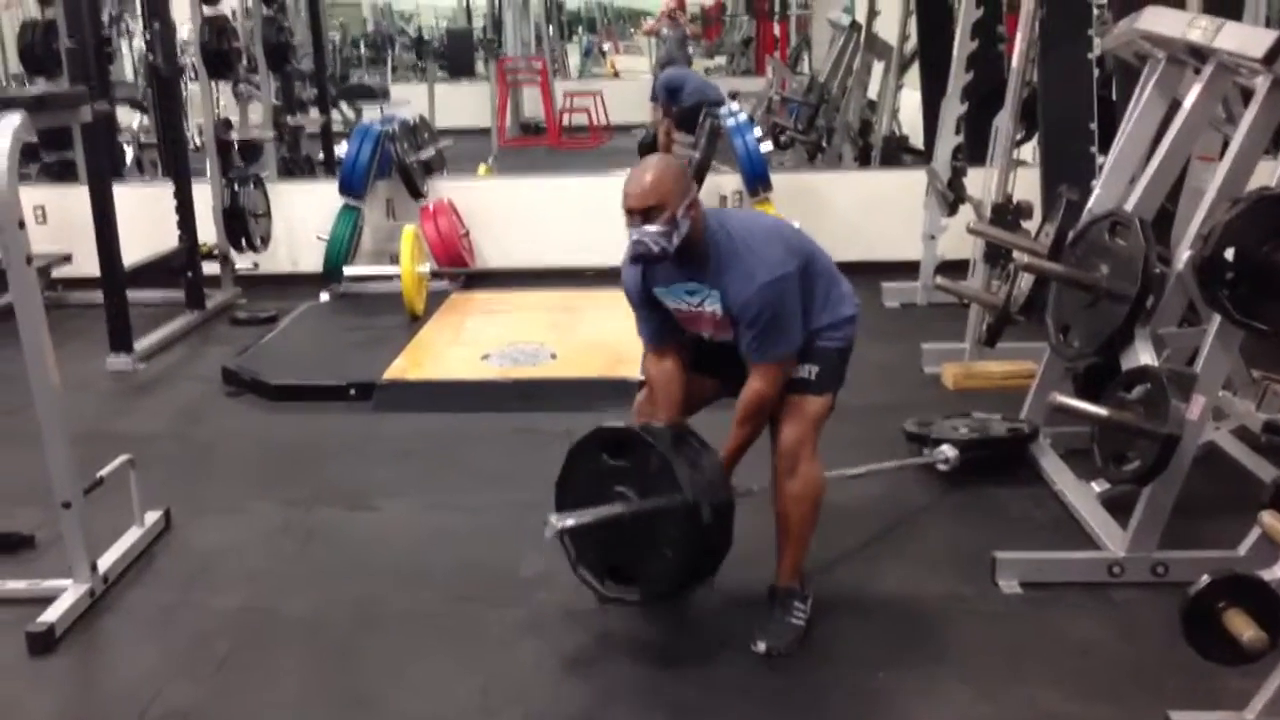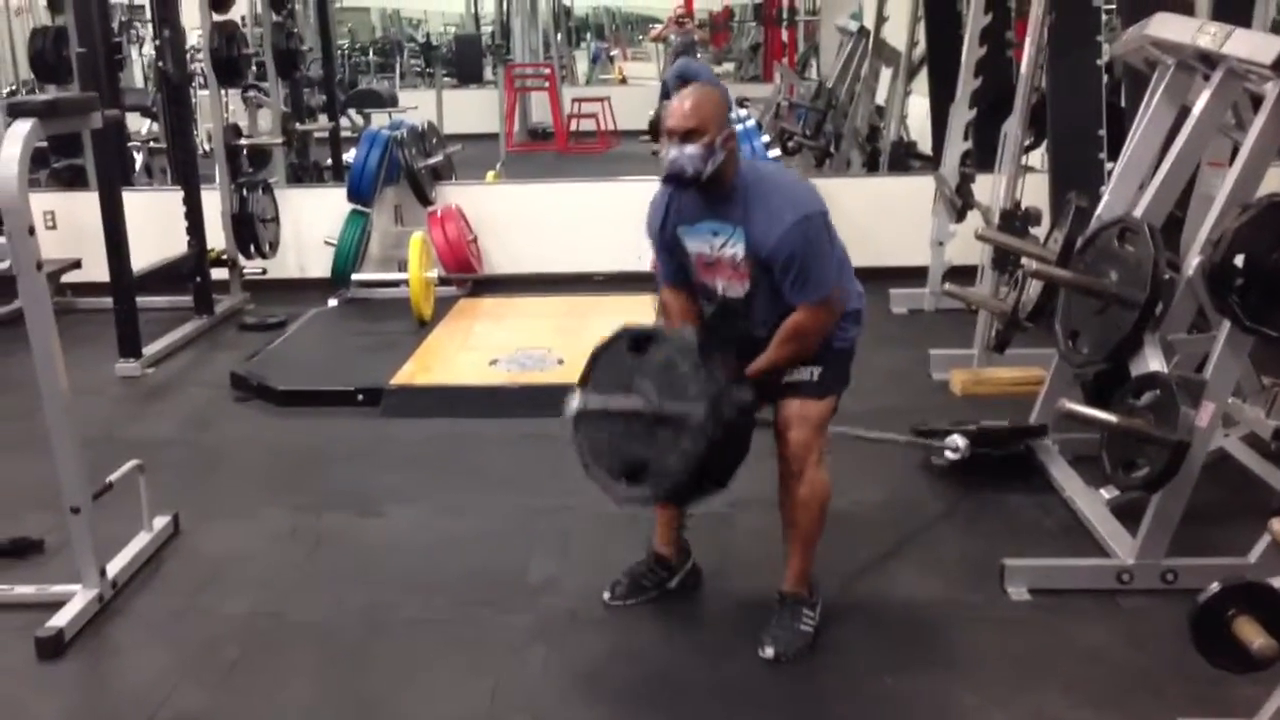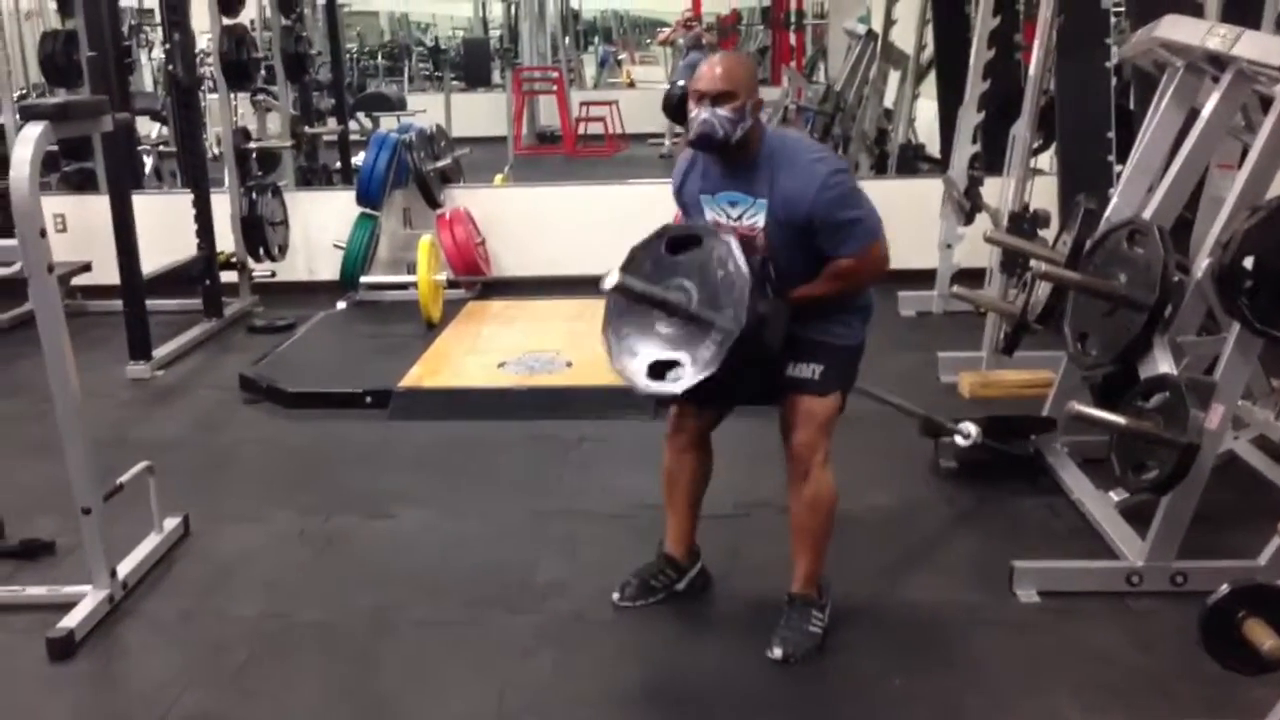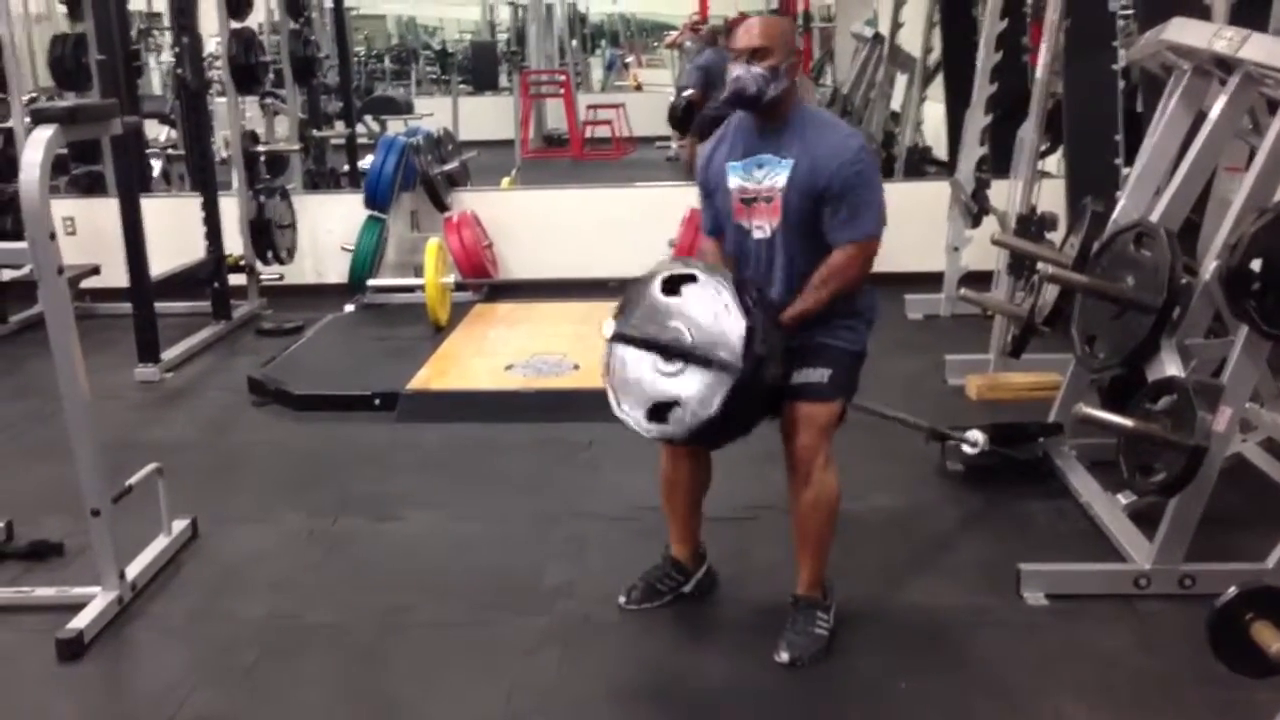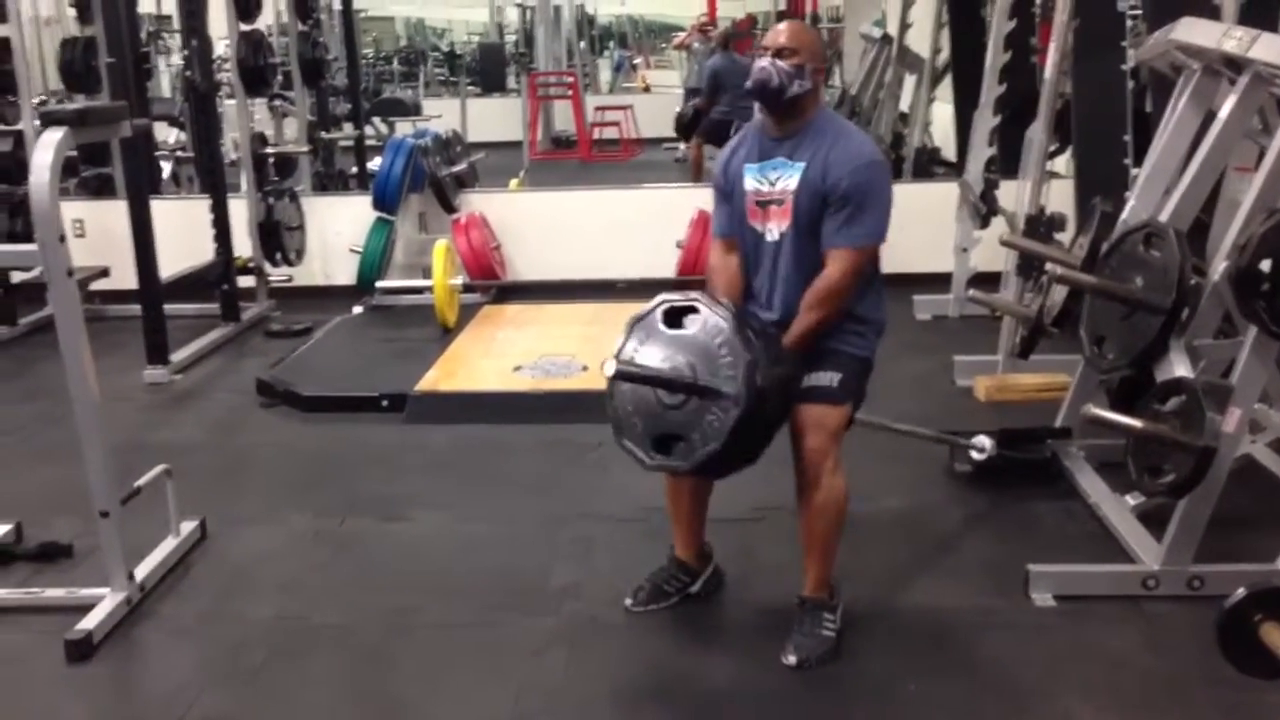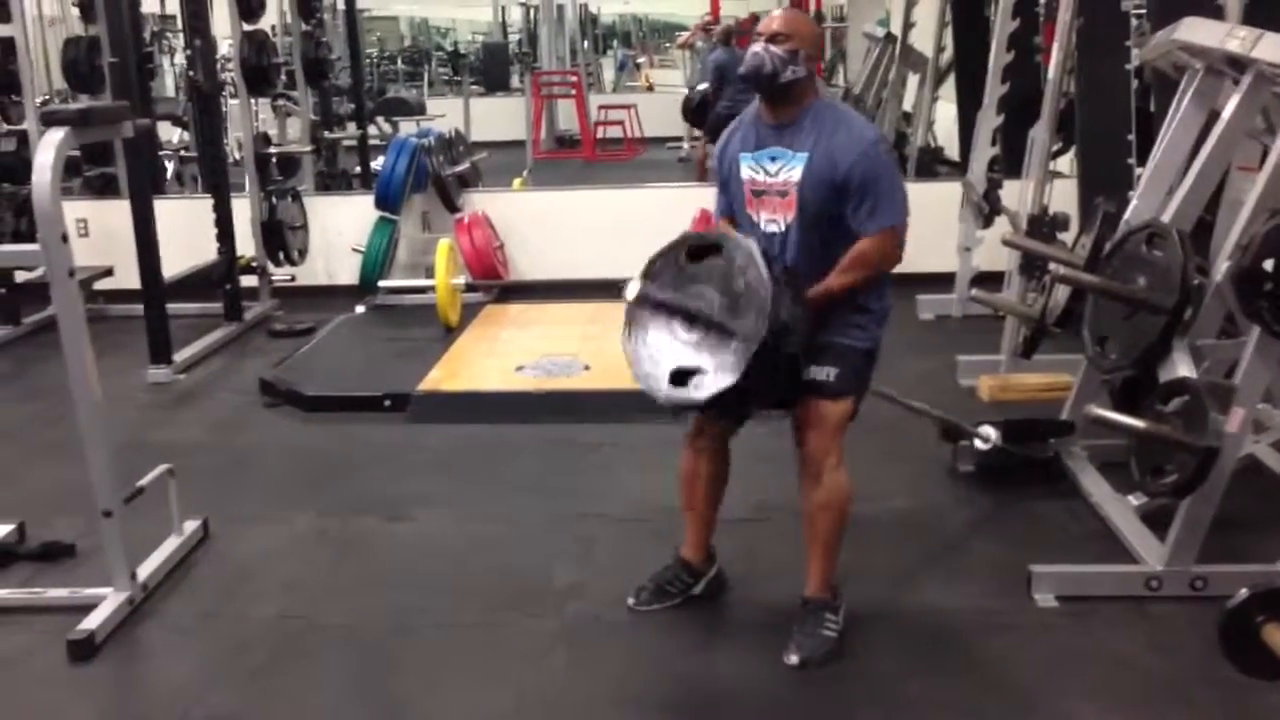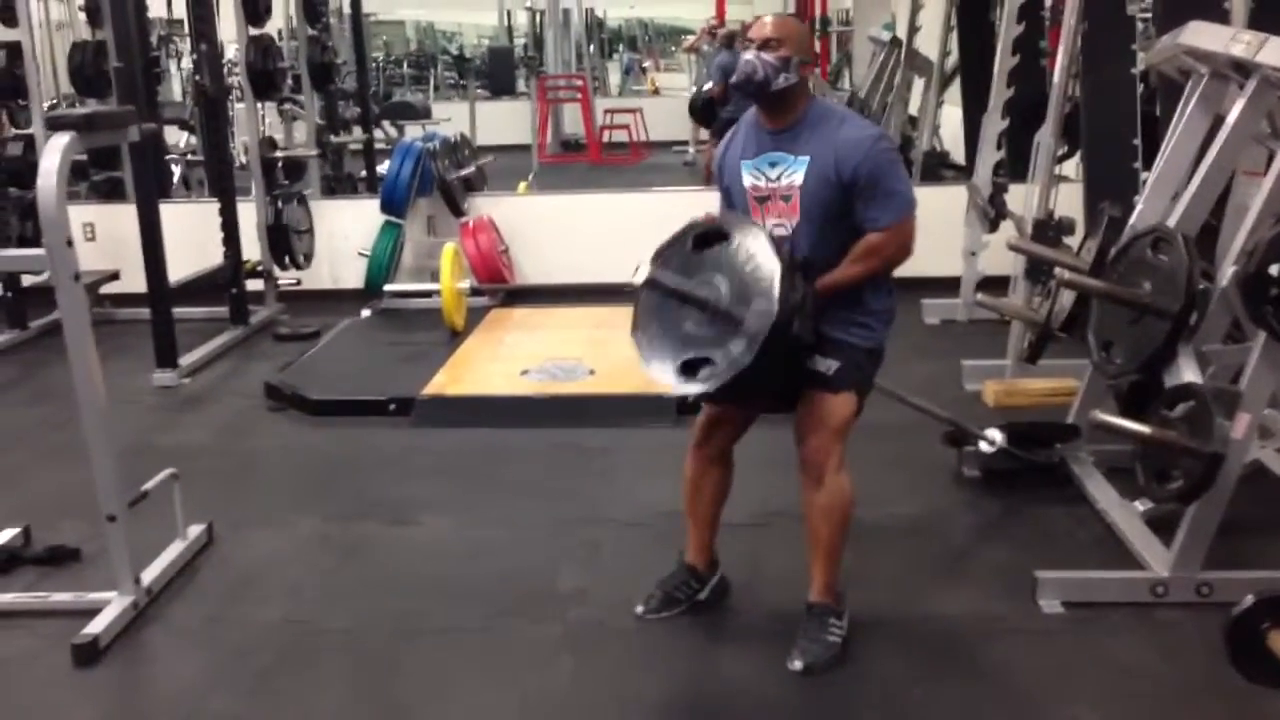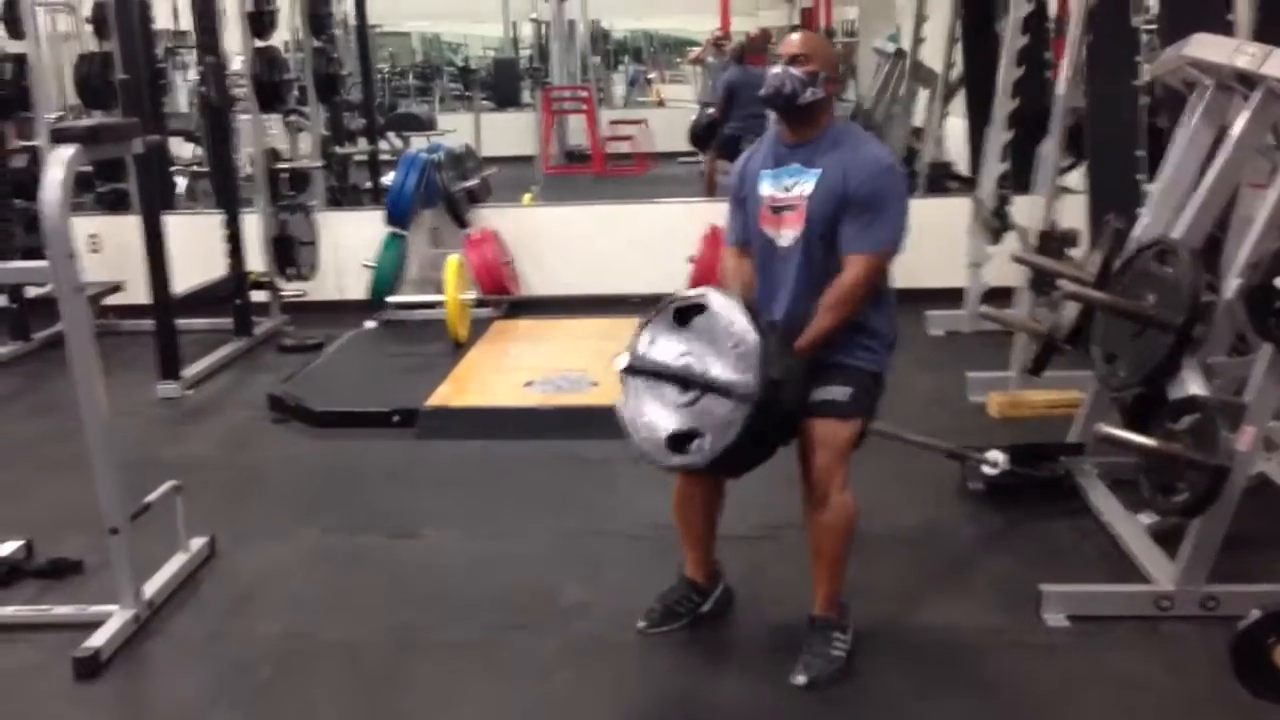
dt=0.3s
person 1, frame 1
left shoulder: (758, 266)
right shoulder: (641, 267)
left elbow: (765, 383)
right elbow: (663, 357)
left wrist: (721, 469)
left hip: (815, 328)
right hip: (720, 332)
left knee: (792, 442)
right knee: (649, 412)
left ankle: (790, 590)
person 1, frame 2
left shoulder: (785, 210)
right shoulder: (668, 204)
left elbow: (818, 315)
right elbow: (676, 292)
left wrist: (745, 384)
left hip: (813, 328)
right hip: (732, 324)
left knee: (798, 444)
left ankle: (798, 595)
right ankle: (670, 559)
person 1, frame 3
left shoulder: (811, 175)
right shoulder: (690, 169)
left elbow: (871, 261)
left wrist: (783, 301)
left hip: (821, 319)
left knee: (805, 446)
right knee: (683, 421)
left ankle: (808, 596)
right ankle: (679, 560)
person 1, frame 4
left shoulder: (840, 150)
right shoulder: (718, 148)
left elbow: (853, 258)
right elbow: (714, 242)
left wrist: (782, 323)
left hip: (823, 325)
left knee: (806, 447)
left ankle: (812, 598)
right ankle: (685, 564)
person 1, frame 5
left shoulder: (853, 158)
right shoulder: (737, 153)
left elbow: (843, 273)
right elbow: (726, 250)
left wrist: (785, 350)
left hip: (832, 330)
right hip: (754, 322)
left knee: (815, 450)
left ankle: (819, 600)
right ankle: (691, 565)
person 1, frame 6
left shoulder: (854, 143)
right shoulder: (736, 137)
left elbow: (886, 245)
left wrist: (803, 303)
left hip: (836, 320)
left knee: (818, 450)
right knee: (703, 428)
left ankle: (821, 600)
right ankle: (695, 566)
person 1, frame 7
left shoulder: (855, 143)
right shoulder: (735, 145)
left elbow: (896, 239)
left wrist: (811, 292)
left hip: (841, 318)
left knee: (820, 450)
right knee: (709, 433)
left ankle: (825, 606)
right ankle: (699, 571)
person 1, frame 8
left shoulder: (869, 166)
right shoulder: (753, 161)
left elbow: (860, 277)
right elbow: (739, 257)
left wrist: (797, 353)
left hip: (842, 346)
right hip: (762, 337)
left knee: (823, 468)
left ankle: (829, 619)
right ankle: (701, 584)
